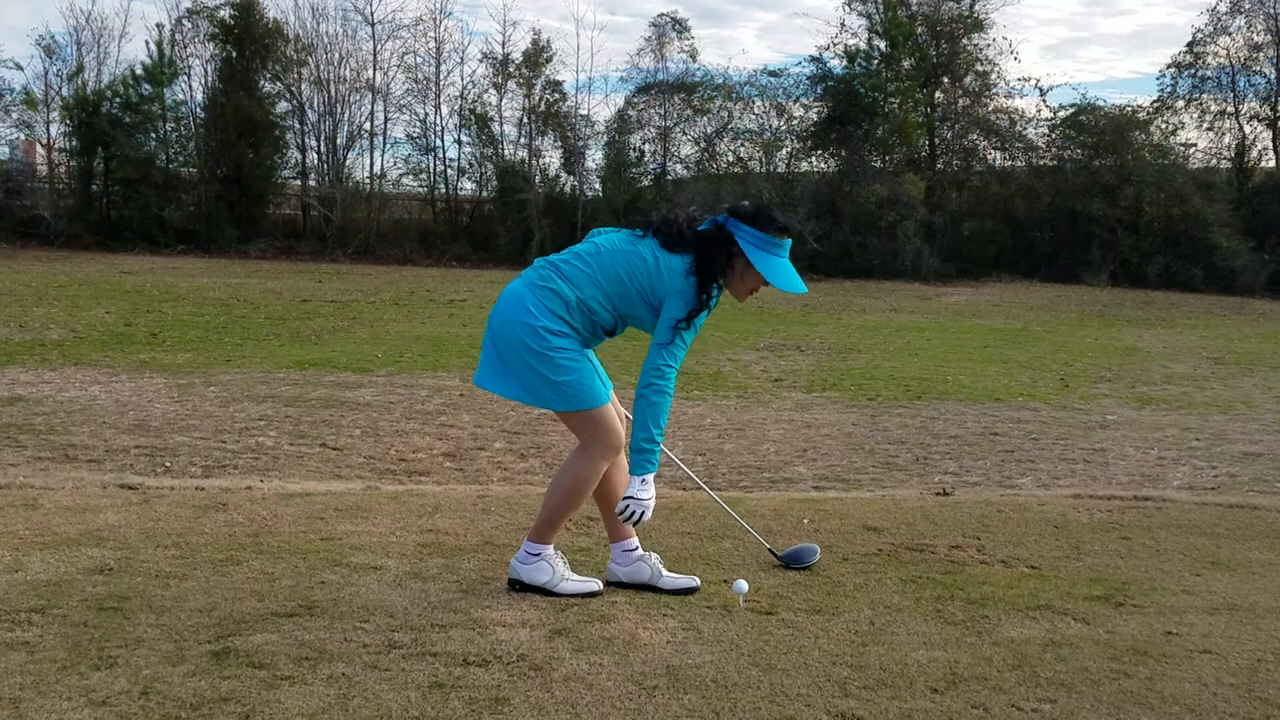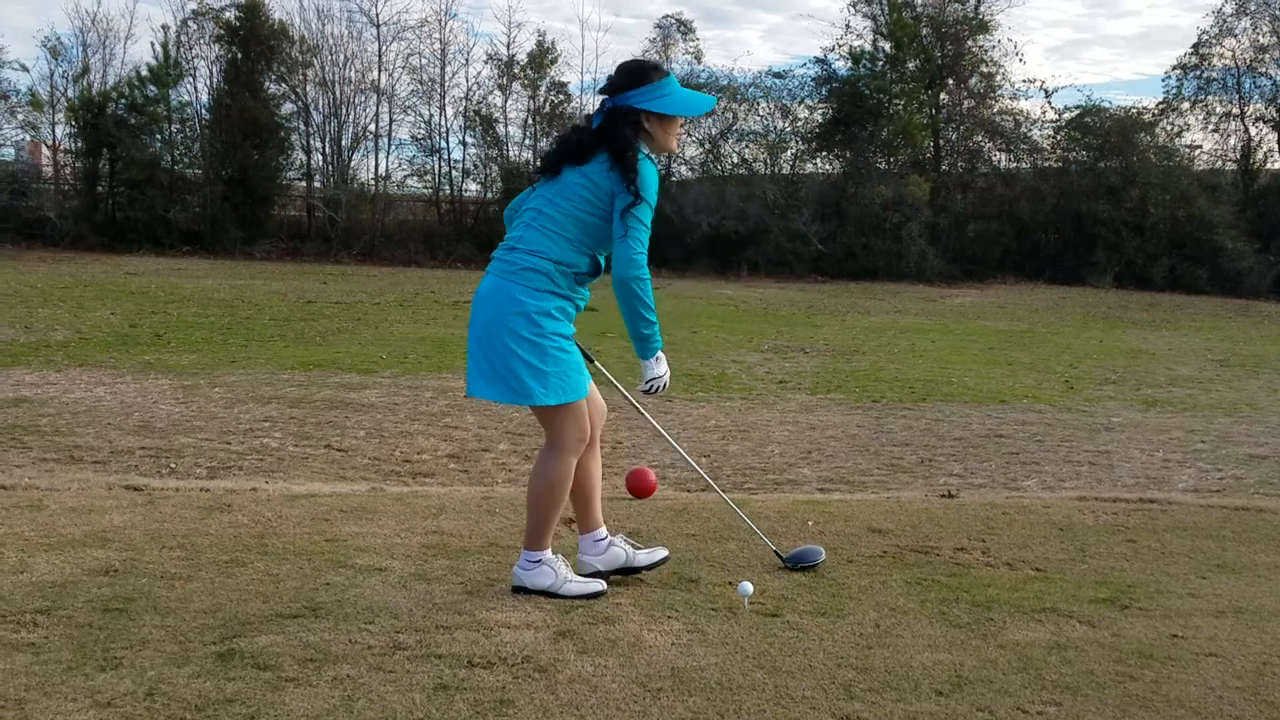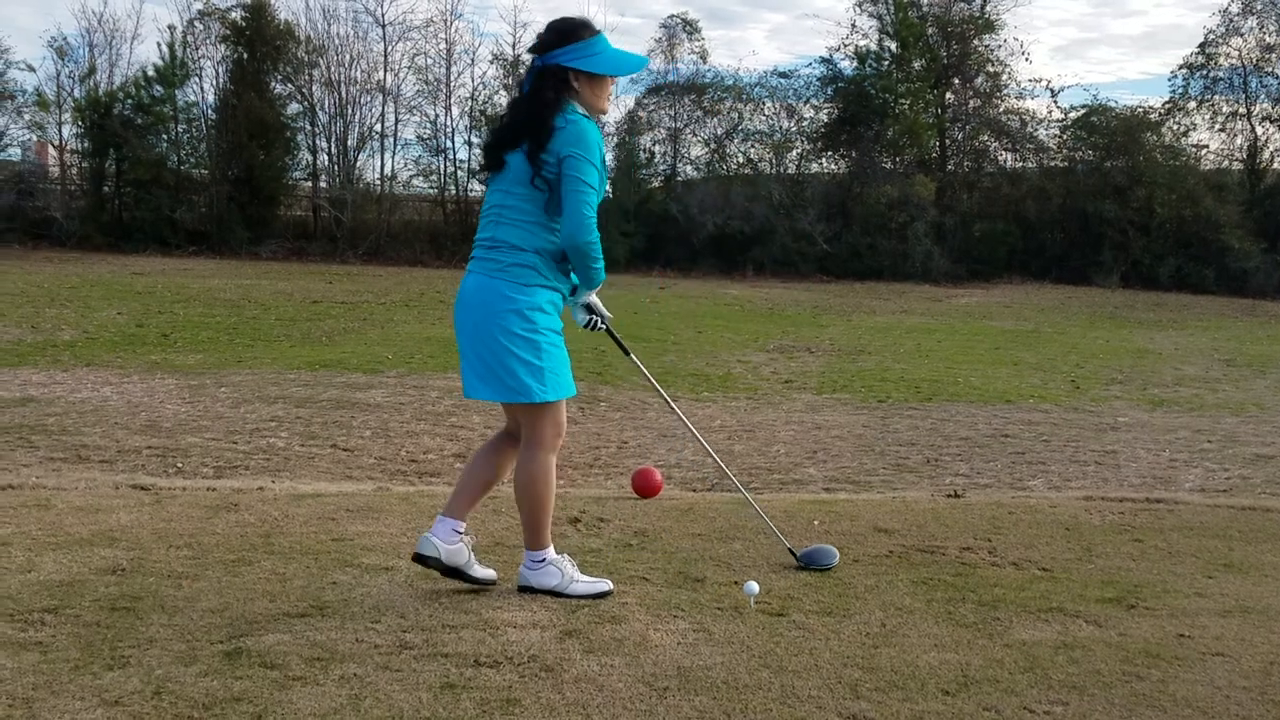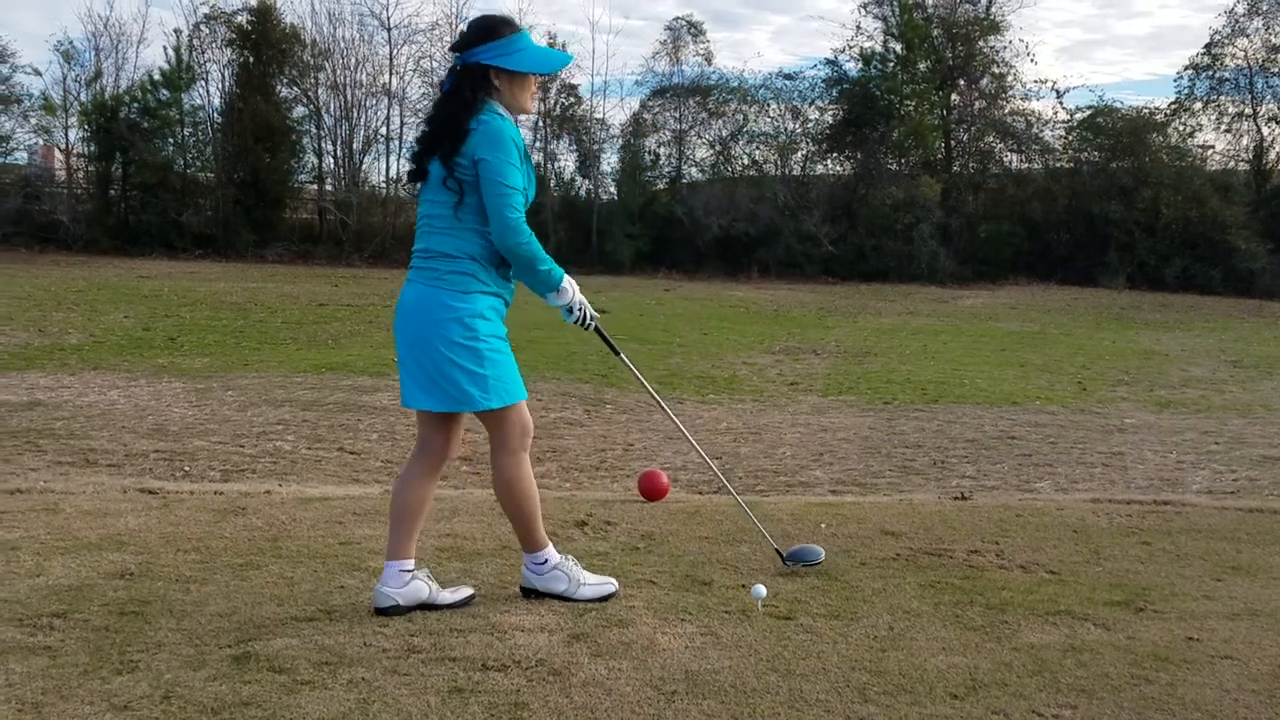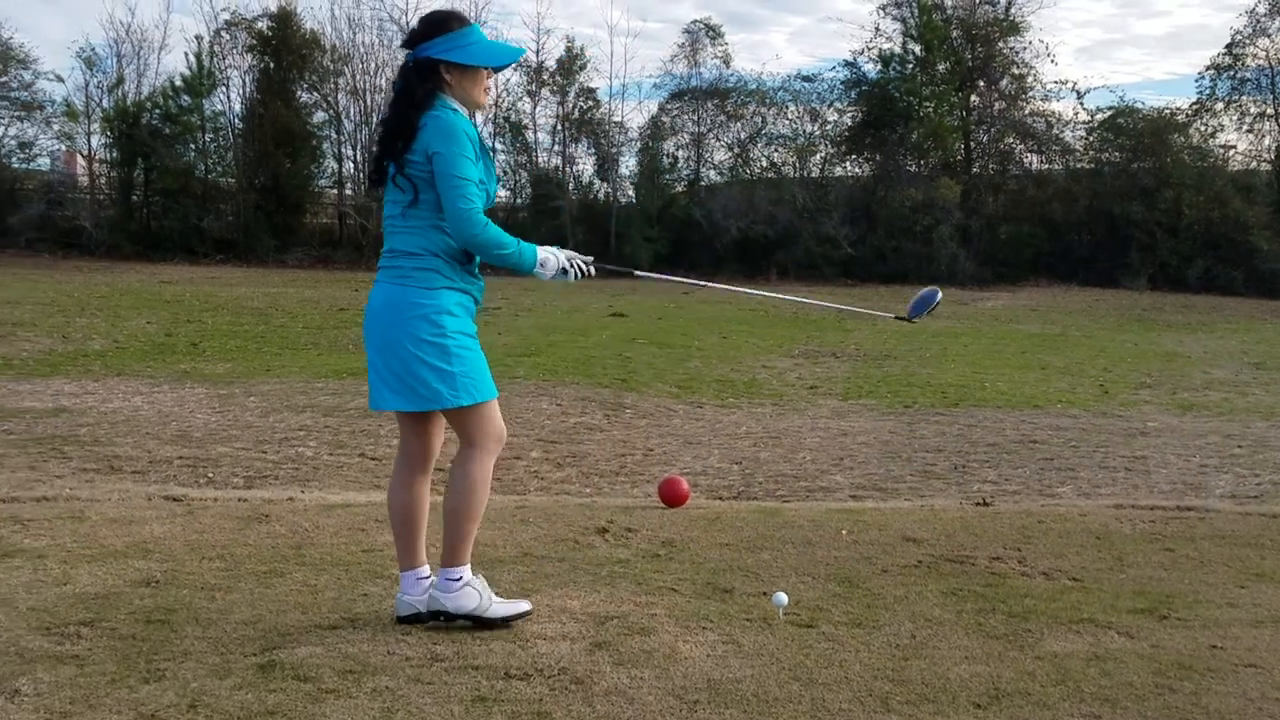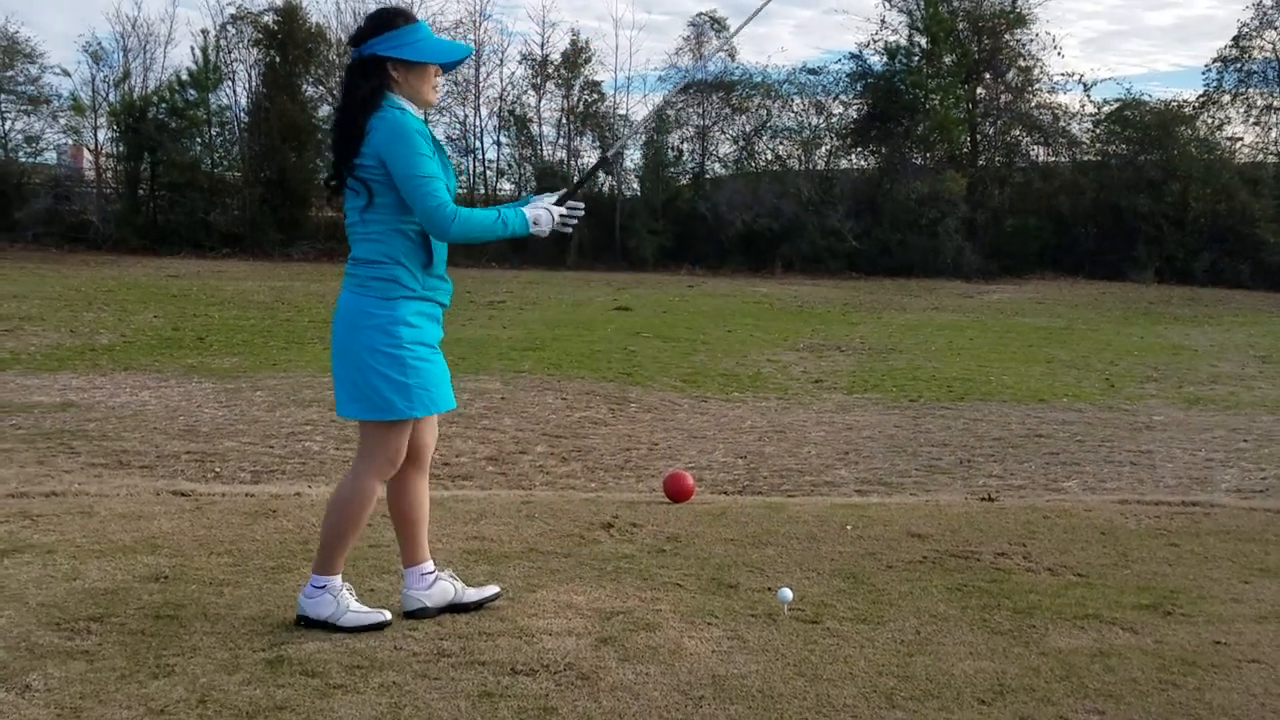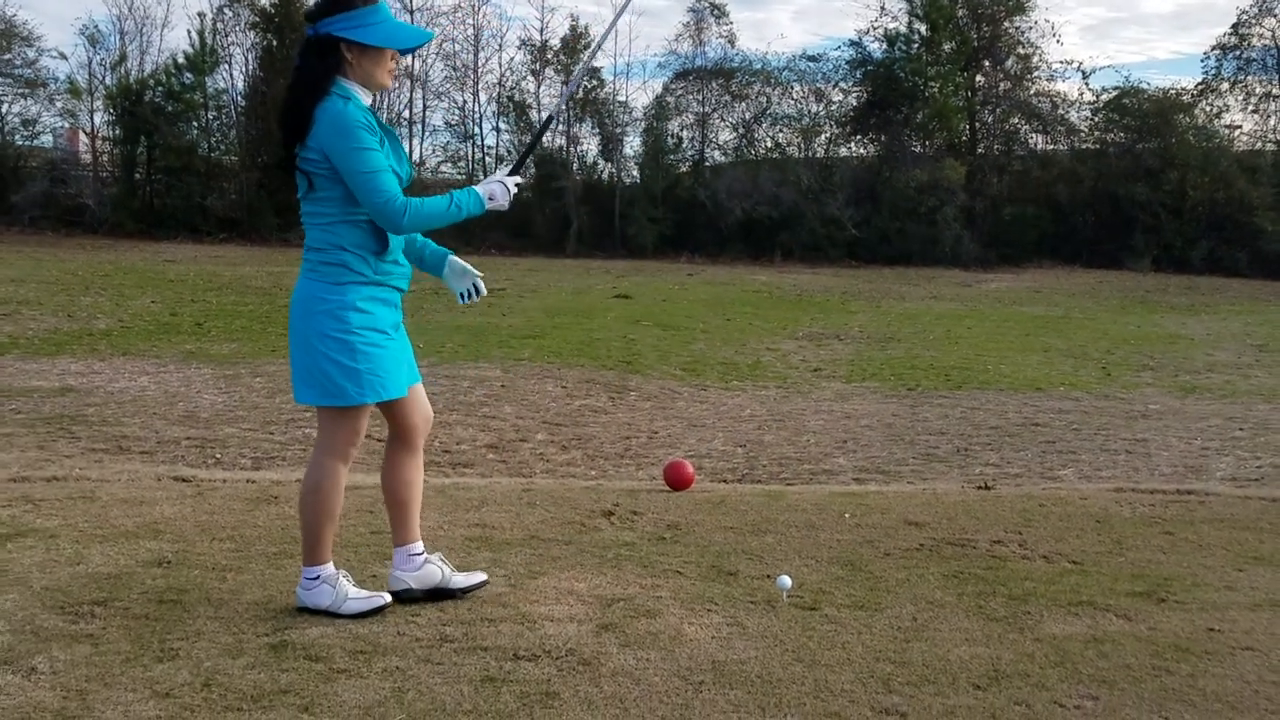
dt=0.3s
person 1, frame 1
left shoulder: (680, 250)
right shoulder: (693, 282)
left elbow: (600, 239)
right elbow: (658, 377)
right wrist: (643, 475)
left hip: (530, 304)
right hip: (537, 320)
left knee: (610, 430)
right knee: (604, 441)
left ankle: (626, 558)
right ankle: (533, 559)
person 1, frame 2
left shoulder: (585, 156)
right shoulder: (636, 168)
left elbow: (515, 214)
right elbow: (629, 267)
right wrist: (651, 351)
left hip: (509, 297)
right hip: (531, 308)
left knee: (590, 420)
right knee: (570, 435)
left ankle: (596, 545)
right ankle: (535, 563)
person 1, frame 3
left shoulder: (525, 132)
right shoulder: (577, 131)
right elbow: (580, 231)
left wrist: (574, 293)
right wrist: (589, 285)
left hip: (488, 291)
right hip: (520, 302)
left knee: (524, 429)
right knee: (546, 431)
left ankle: (446, 535)
right ankle: (541, 563)
person 1, frame 4
left shoulder: (454, 134)
right shoulder: (494, 131)
right elbow: (508, 234)
left wrist: (551, 284)
right wrist: (559, 284)
left hip: (428, 302)
right hip: (459, 308)
left knee: (436, 445)
right knee: (513, 436)
left ankle: (399, 578)
right ankle: (544, 565)
person 1, frame 5
left shoulder: (416, 130)
right shoulder: (448, 126)
right elbow: (468, 227)
left wrist: (534, 258)
right wrist: (536, 258)
left hip: (399, 303)
right hip: (429, 307)
left knee: (420, 449)
right knee: (483, 438)
left ankle: (417, 585)
right ankle: (454, 579)
person 1, frame 6
left shoulder: (381, 130)
right shoulder: (396, 128)
left elbow: (424, 226)
right elbow: (444, 222)
left wrist: (522, 218)
right wrist: (523, 216)
left hip: (398, 313)
right hip: (392, 315)
left knee: (416, 451)
right knee: (381, 458)
left ankle: (424, 582)
right ankle: (321, 590)
person 1, frame 7
left shoulder: (345, 114)
right shoulder: (341, 117)
right elbow: (394, 212)
left wrist: (443, 262)
right wrist: (479, 198)
left hip: (368, 301)
right hip: (344, 302)
left knee: (414, 425)
right knee: (339, 445)
left ankle: (411, 563)
right ankle: (317, 580)
